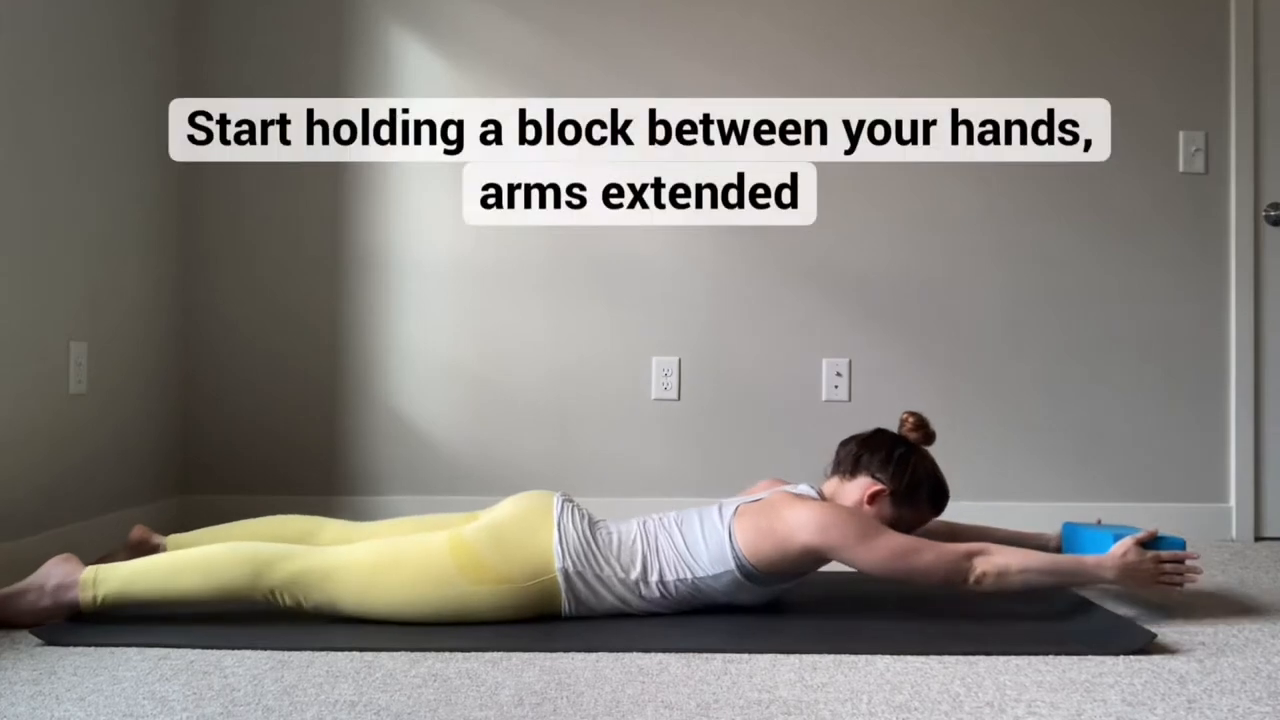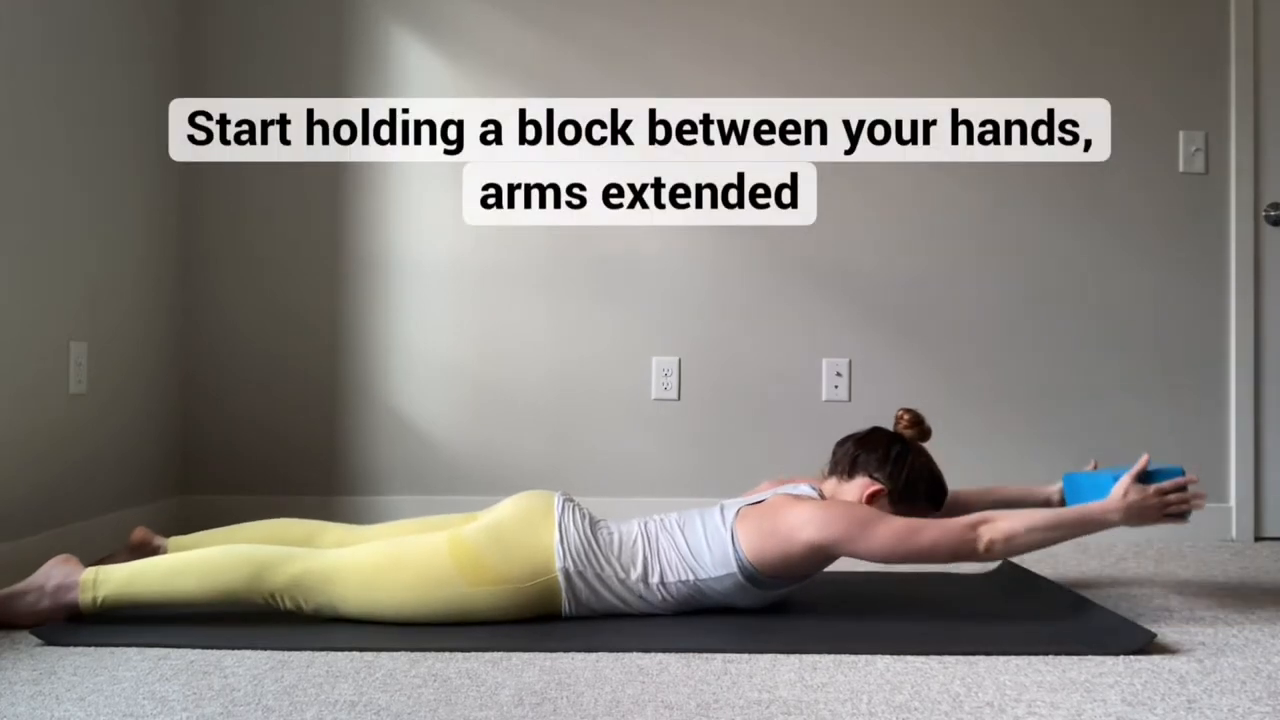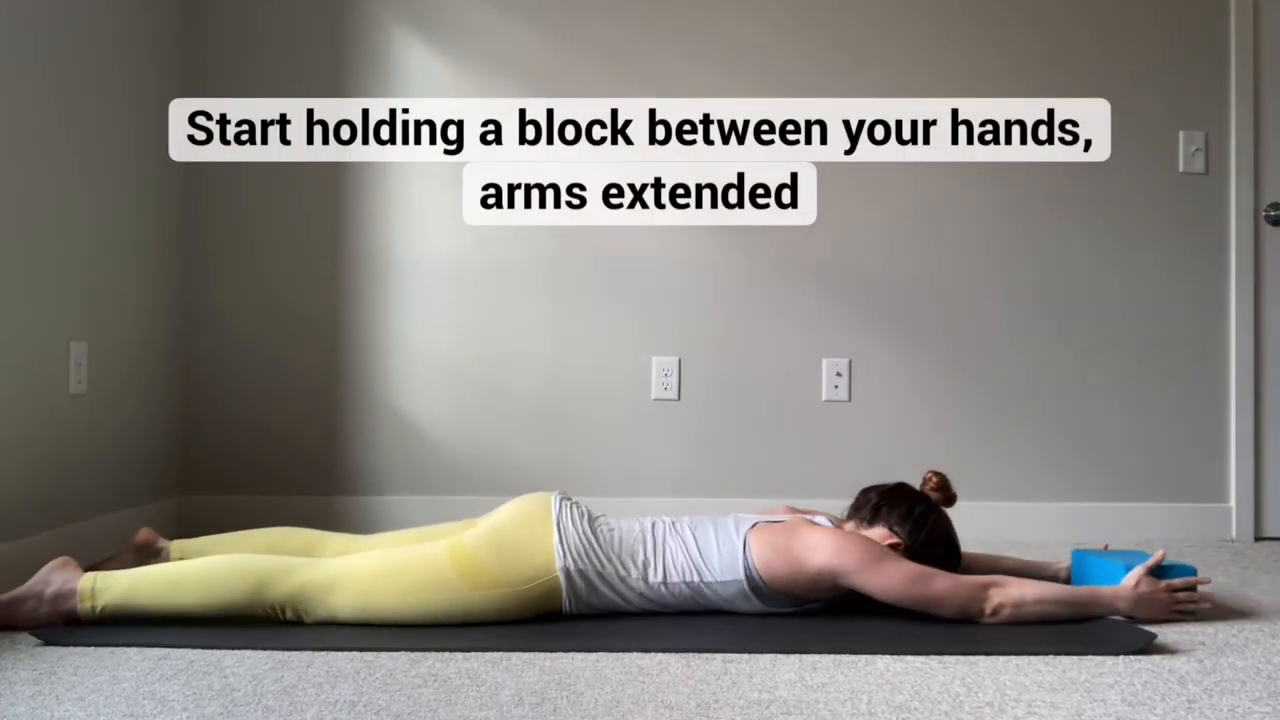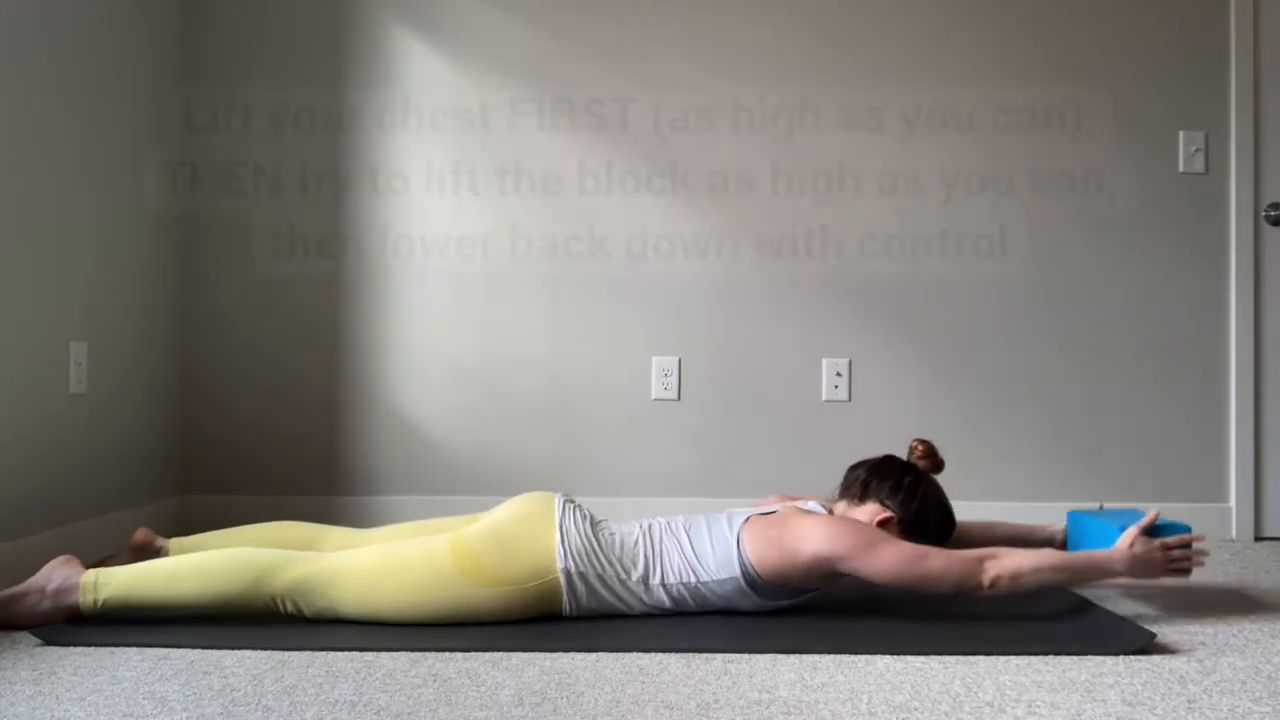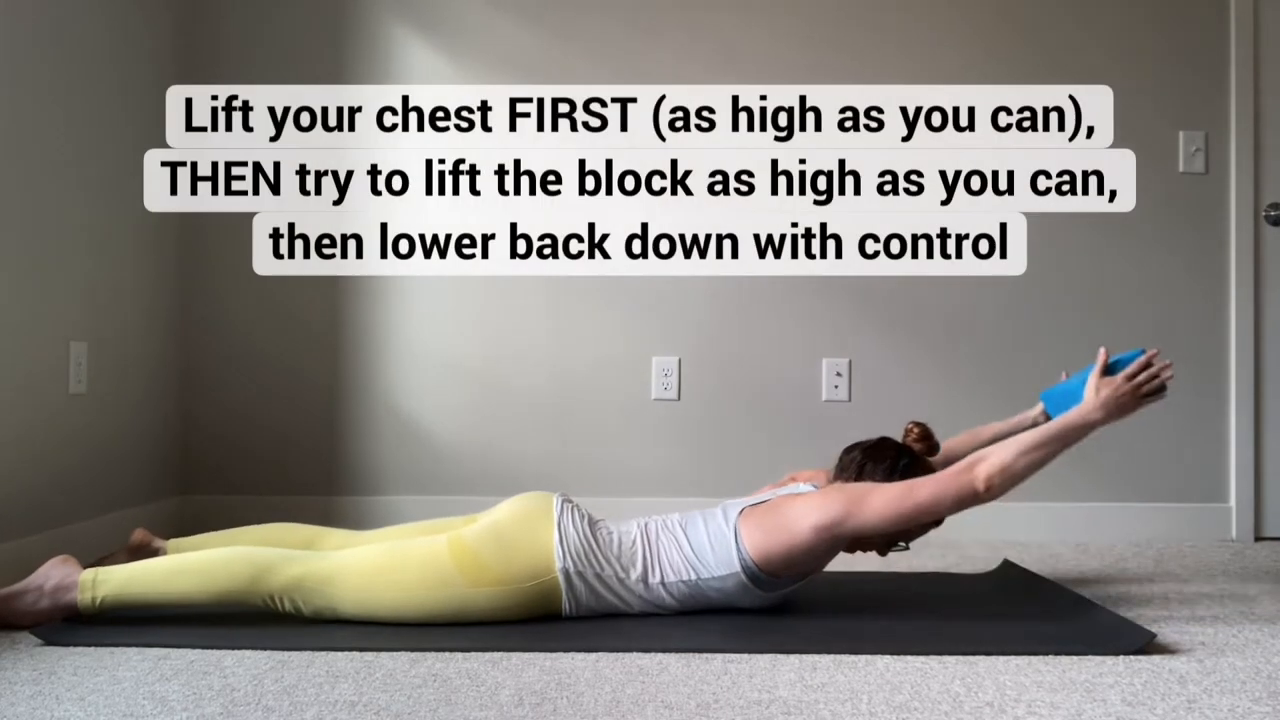
dt=1s
person 1, frame 1
left shoulder: (803, 492)
right shoulder: (820, 526)
left elbow: (944, 530)
right elbow: (965, 570)
left wrist: (1063, 535)
right wrist: (1103, 572)
left hip: (541, 526)
right hip: (534, 566)
left knee: (336, 540)
right knee: (304, 582)
left ankle: (158, 547)
person 1, frame 2
left shoulder: (813, 486)
right shoulder: (824, 524)
left elbow: (947, 501)
right elbow: (972, 540)
left wrist: (1059, 488)
right wrist: (1110, 516)
left hip: (544, 527)
right hip: (537, 565)
left knee: (333, 555)
right knee: (306, 584)
left ankle: (157, 550)
person 1, frame 3
left shoulder: (816, 523)
right shoulder: (832, 555)
left elbow: (955, 554)
right elbow: (973, 601)
left wrist: (1077, 563)
right wrist: (1115, 602)
left hip: (547, 531)
right hip: (543, 564)
left knee: (341, 553)
right knee: (311, 592)
left ankle: (165, 553)
person 1, frame 4
left shoulder: (819, 509)
right shoulder: (829, 543)
left elbow: (951, 529)
right elbow: (974, 575)
left wrist: (1071, 527)
right wrist: (1115, 564)
left hip: (546, 530)
right hip: (541, 566)
left knee: (340, 547)
right knee: (311, 586)
left ankle: (164, 549)
person 1, frame 5
left shoulder: (813, 484)
right shoulder: (824, 518)
left elbow: (934, 461)
right elbow: (969, 487)
left wrist: (1041, 411)
right wrist: (1089, 418)
left hip: (542, 530)
right hip: (537, 567)
left knee: (333, 550)
right knee: (306, 586)
left ankle: (160, 550)
